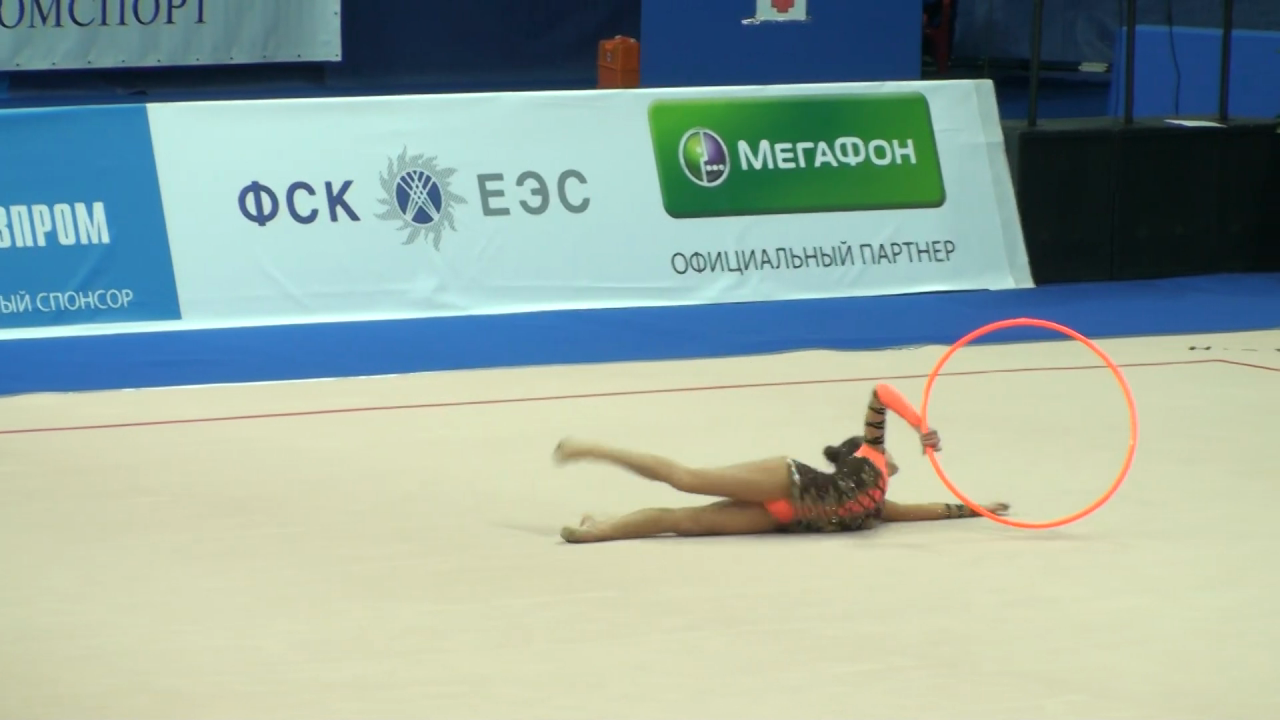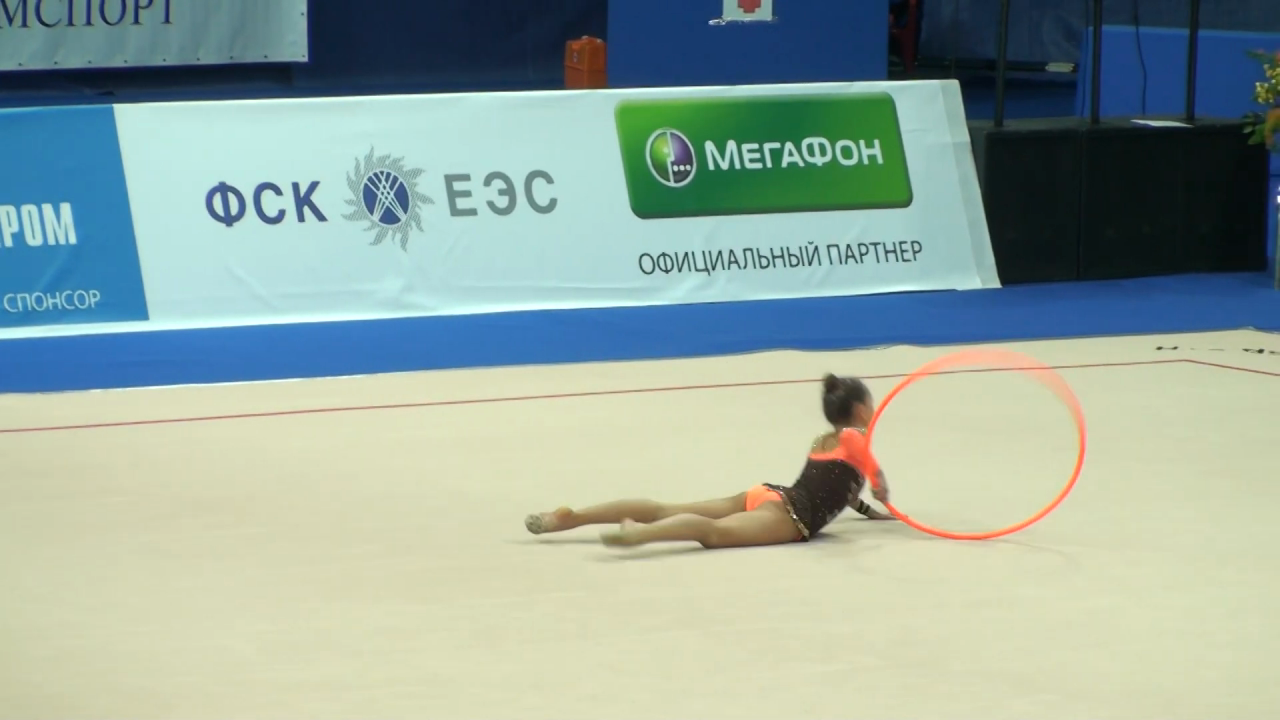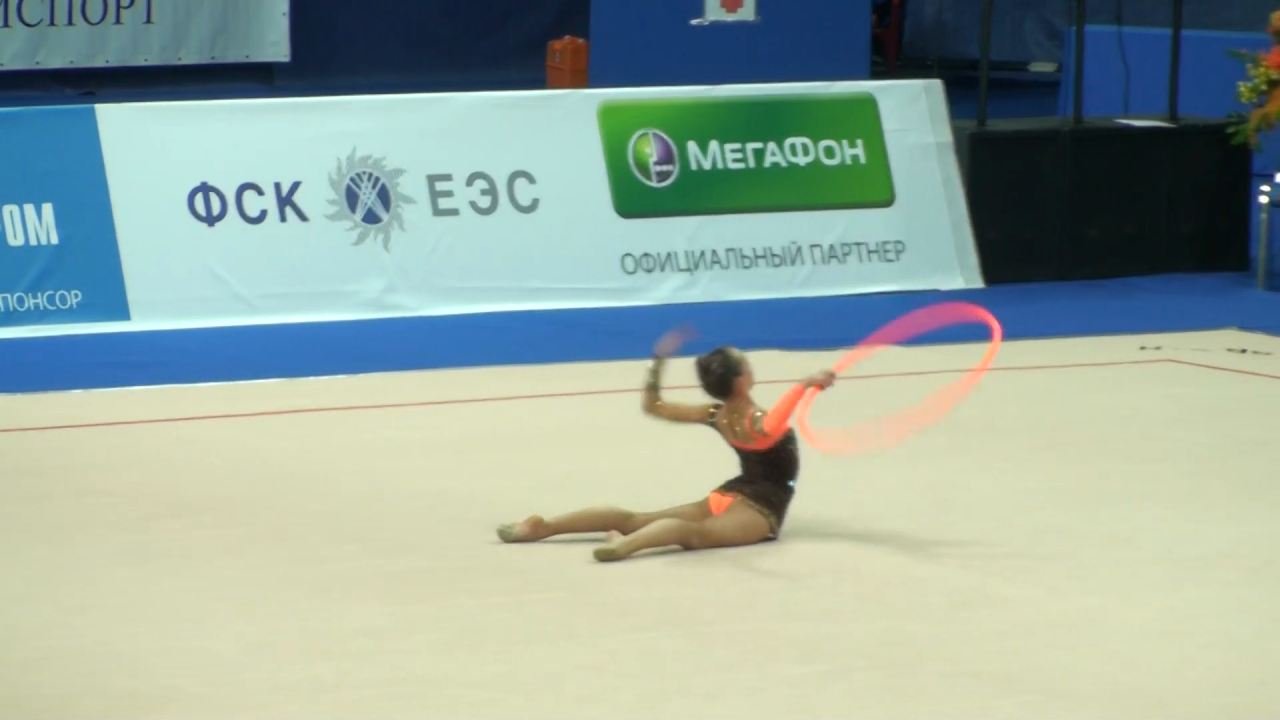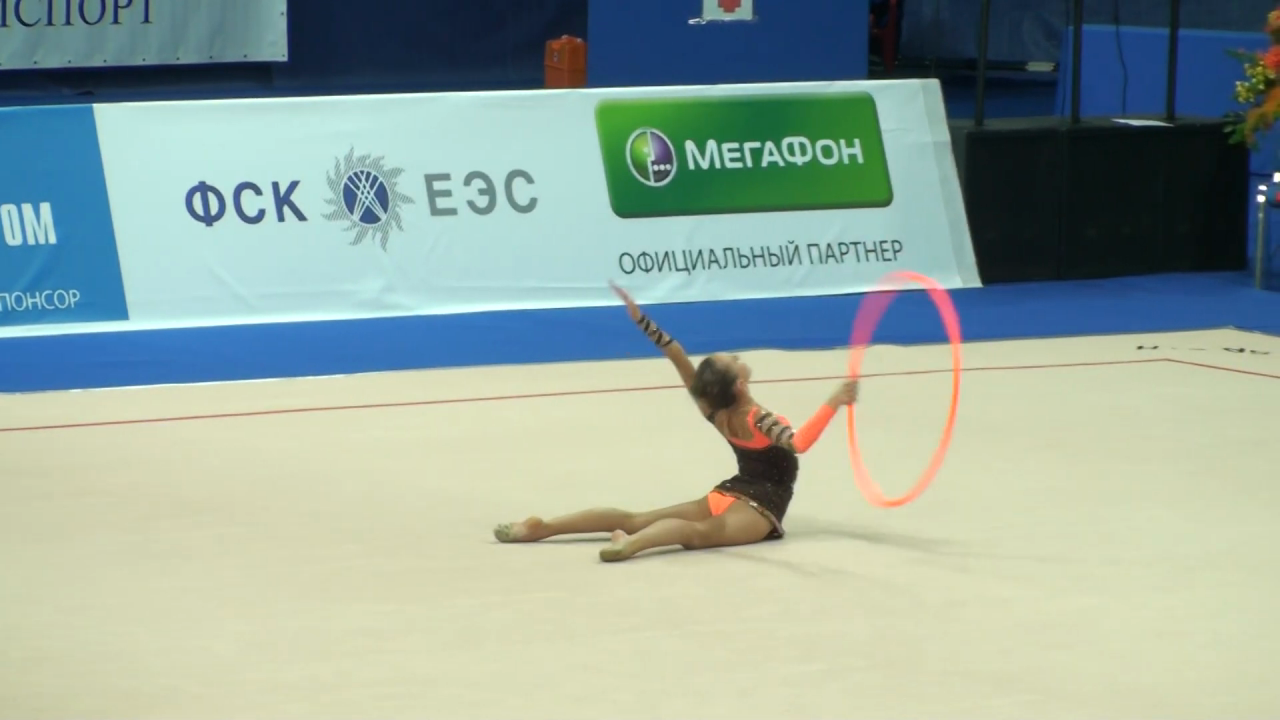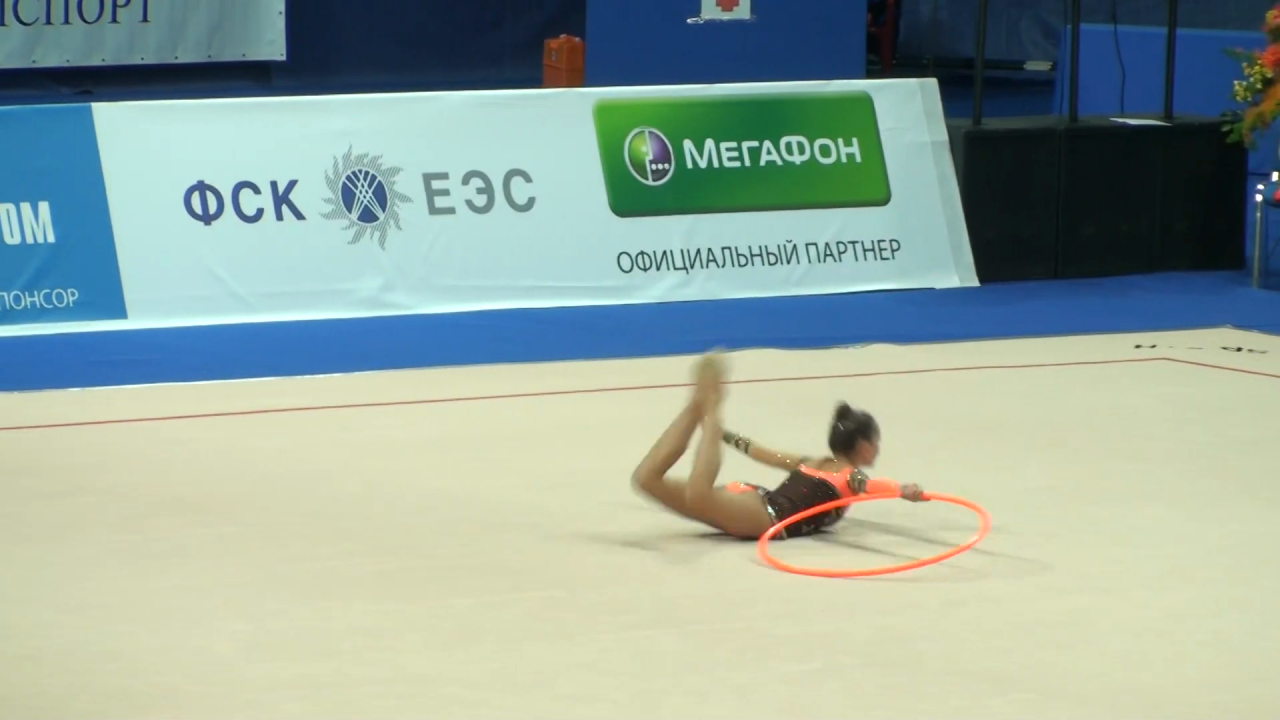
dt=0.4s
person 1, frame 1
left shoulder: (876, 506)
right shoulder: (870, 453)
left elbow: (928, 509)
right elbow: (882, 391)
left wrist: (983, 507)
right wrist: (923, 428)
left hip: (782, 515)
right hip: (791, 482)
left knee: (683, 518)
right knee: (687, 478)
left ankle: (599, 527)
right ankle: (594, 450)
person 1, frame 2
left shoulder: (821, 443)
right shoulder: (854, 443)
right elbow: (851, 436)
left wrist: (870, 510)
right wrist: (878, 478)
left hip: (762, 496)
right hip: (787, 517)
left knee: (659, 509)
right knee: (712, 531)
left ankle: (568, 516)
right ankle: (639, 533)
person 1, frame 3
left shoulder: (715, 415)
right shoulder: (759, 420)
left elbow: (651, 406)
right elbow: (770, 429)
left wrist: (658, 362)
right wrist: (804, 384)
left hip: (725, 497)
left knee: (635, 518)
left ankle: (541, 526)
right ankle: (627, 544)
person 1, frame 4
left shoulder: (716, 411)
right shoulder: (760, 419)
left elbow: (679, 357)
right elbow: (800, 443)
left wrist: (640, 317)
right wrist: (834, 402)
left hip: (724, 497)
right hip: (757, 510)
left knee: (634, 519)
right ankle: (630, 544)
person 1, frame 5
left shoulder: (812, 465)
right shoulder: (852, 478)
left elbow: (759, 451)
left wrist: (724, 435)
left hip: (750, 502)
right hip: (765, 517)
